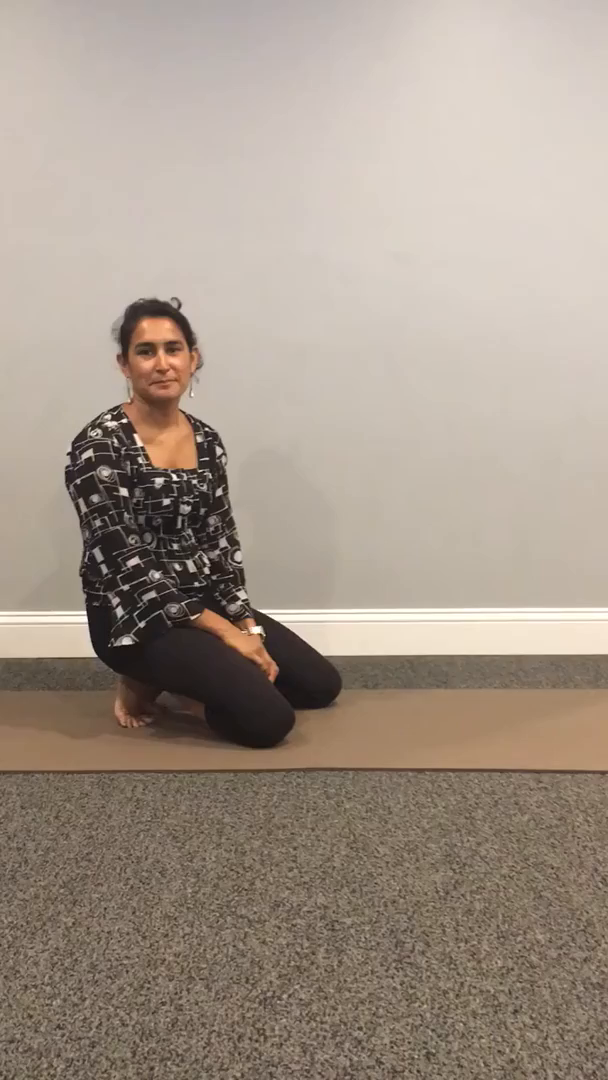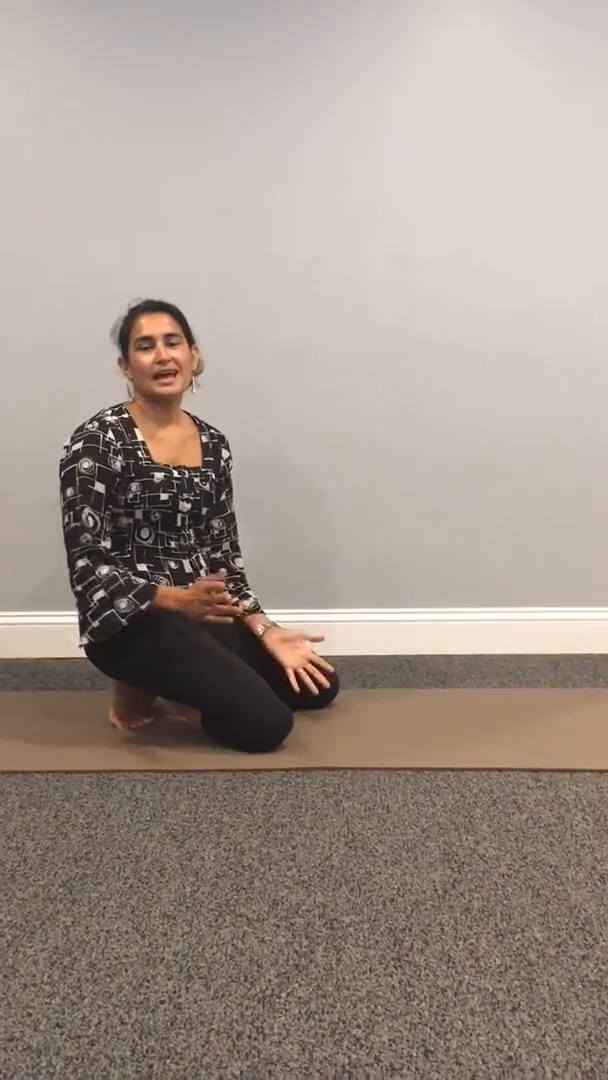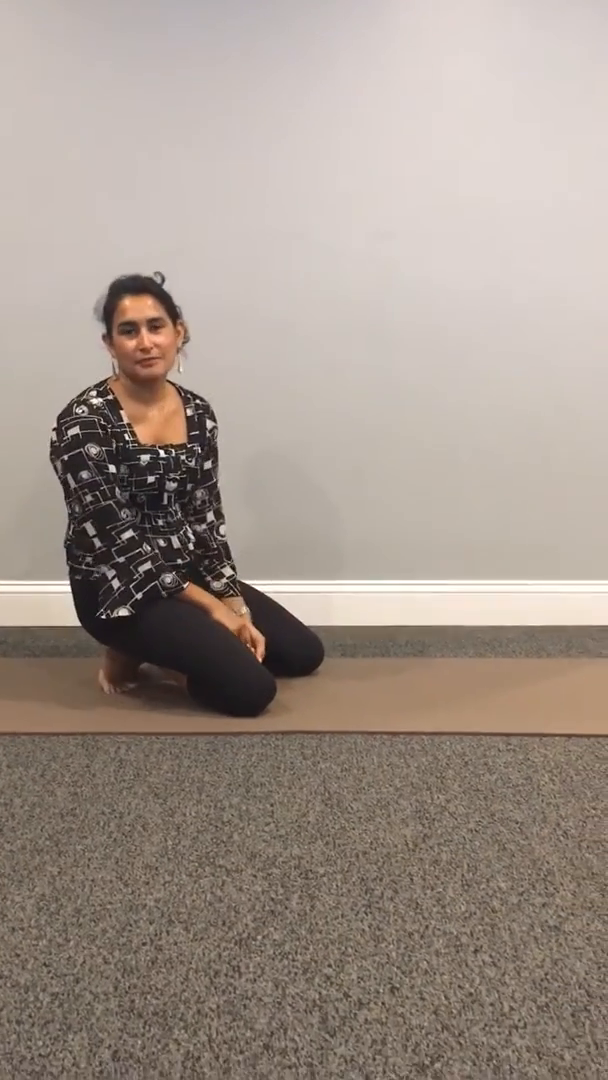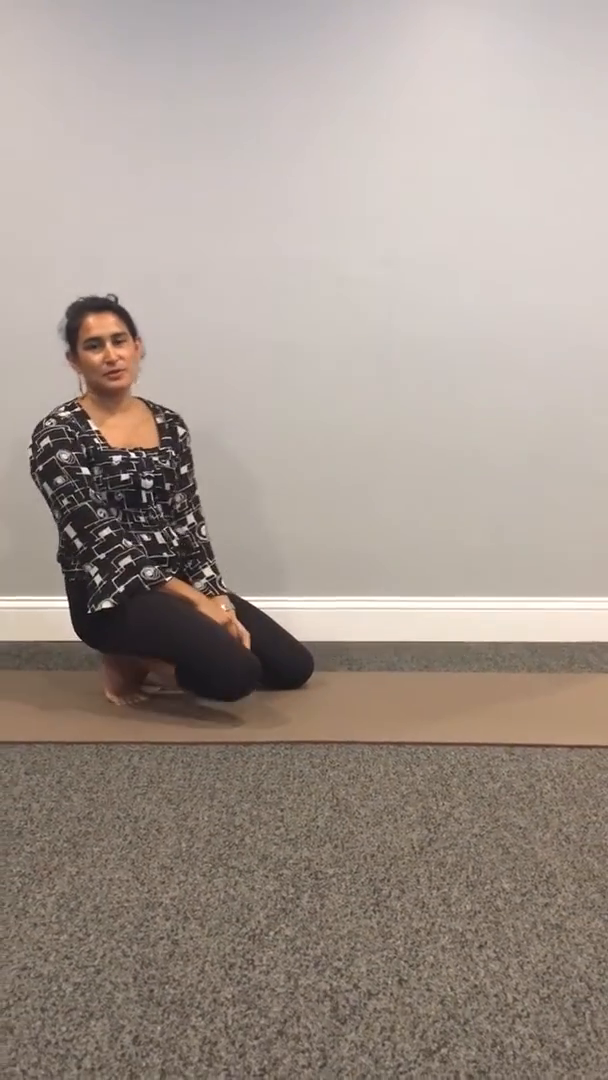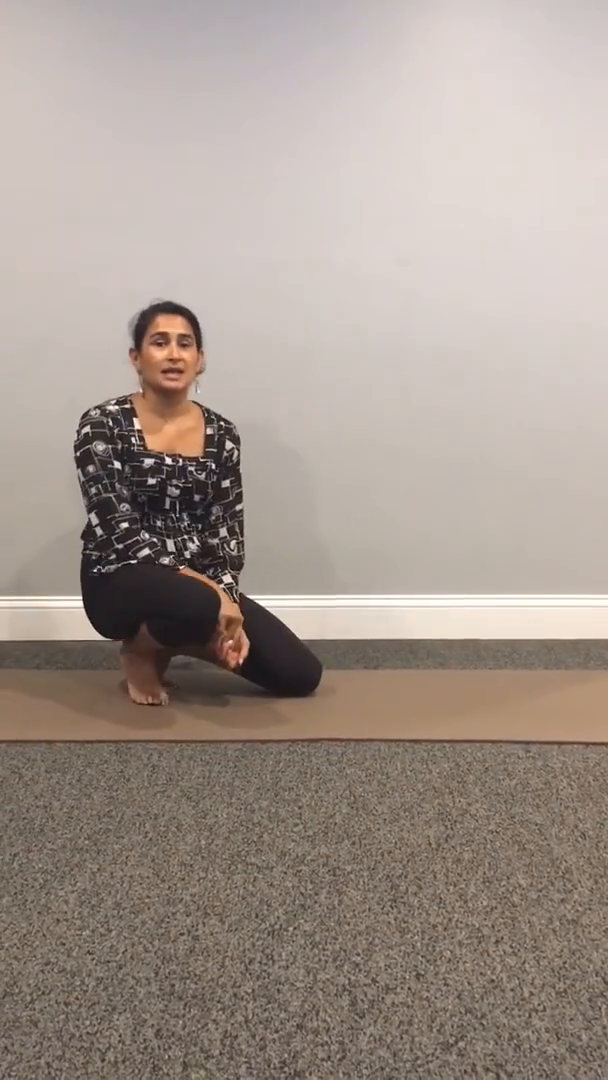
dt=1s
person 1, frame 1
left shoulder: (206, 440)
right shoulder: (99, 445)
left elbow: (222, 545)
right elbow: (126, 566)
left wrist: (248, 627)
right wrist: (224, 632)
left hip: (202, 602)
right hip: (134, 617)
left knee: (321, 685)
right knee: (269, 718)
left ankle: (175, 677)
right ankle: (145, 683)
person 1, frame 2
left shoulder: (212, 443)
right shoulder: (96, 441)
left elbow: (222, 550)
right elbow: (86, 563)
left wrist: (263, 628)
right wrist: (177, 598)
left hip: (195, 608)
right hip: (130, 621)
left knee: (318, 686)
right knee: (266, 723)
left ankle: (169, 681)
right ankle: (141, 686)
person 1, frame 3
left shoulder: (197, 412)
right shoulder: (83, 423)
left elbow: (207, 518)
right elbow: (116, 541)
left wrist: (236, 606)
right wrist: (211, 608)
left hip: (185, 573)
right hip: (117, 589)
left knee: (304, 654)
right knee: (250, 688)
left ankle: (159, 647)
right ankle: (132, 652)
person 1, frame 4
left shoulder: (169, 424)
right shoulder: (58, 435)
left elbow: (190, 521)
right elbow: (100, 541)
left wrist: (217, 600)
right wrist: (196, 602)
left hip: (180, 582)
right hip: (111, 595)
left knee: (294, 667)
right knee: (235, 674)
left ankle: (155, 650)
right ankle: (127, 658)
person 1, frame 5
left shoulder: (221, 434)
right shoulder: (102, 425)
left elbow: (228, 529)
right elbow: (119, 530)
left wrist: (225, 606)
right wrist: (211, 598)
left hip: (200, 583)
right hip: (120, 584)
left knee: (301, 675)
right knee: (195, 604)
left ankle: (171, 639)
right ankle: (141, 650)
